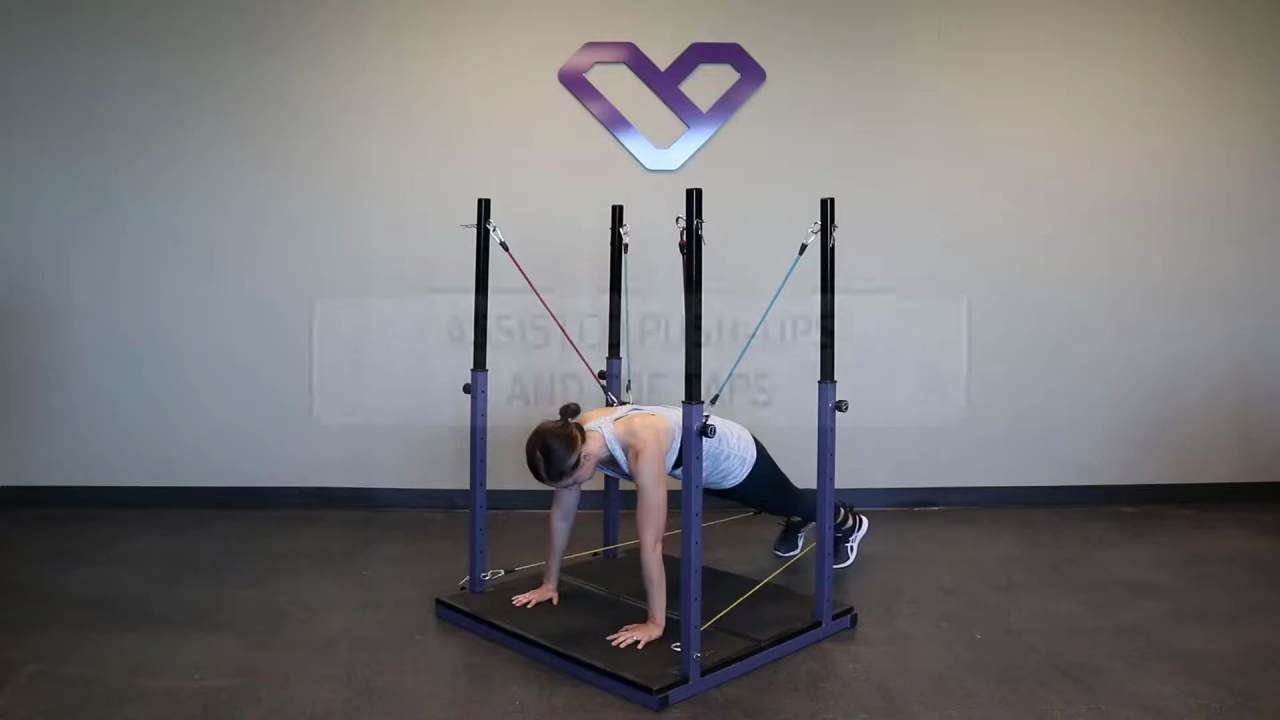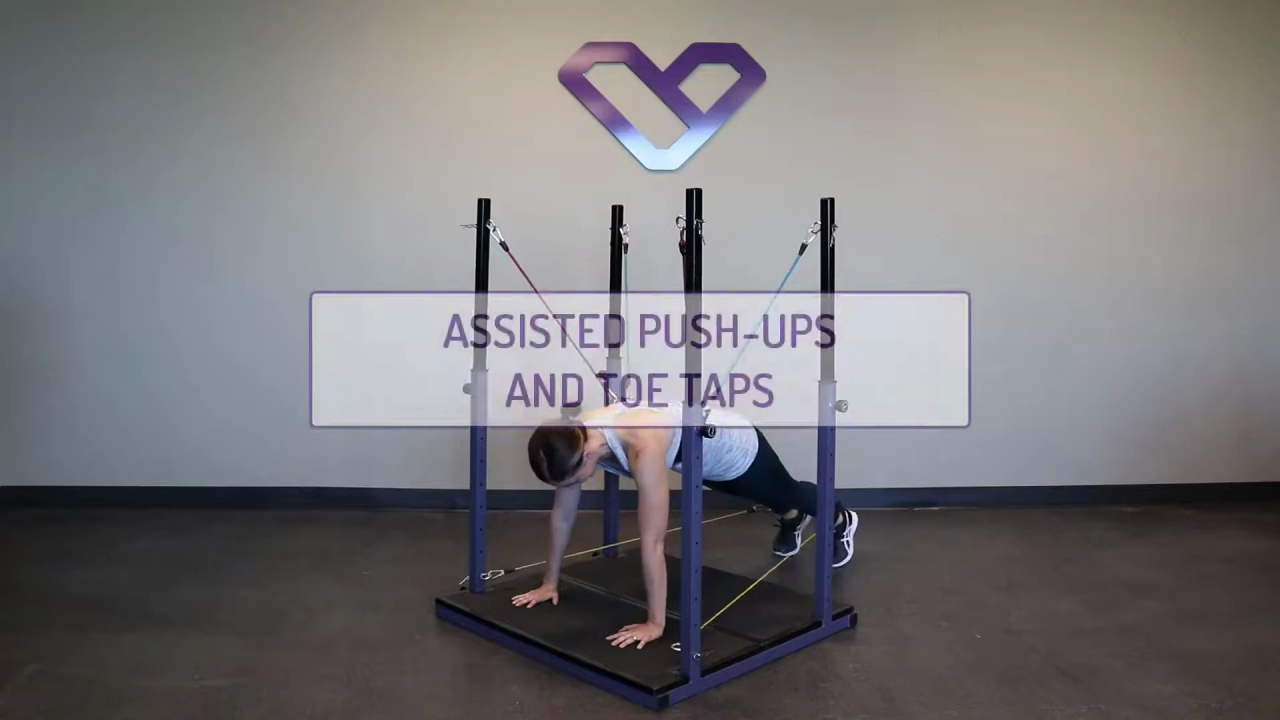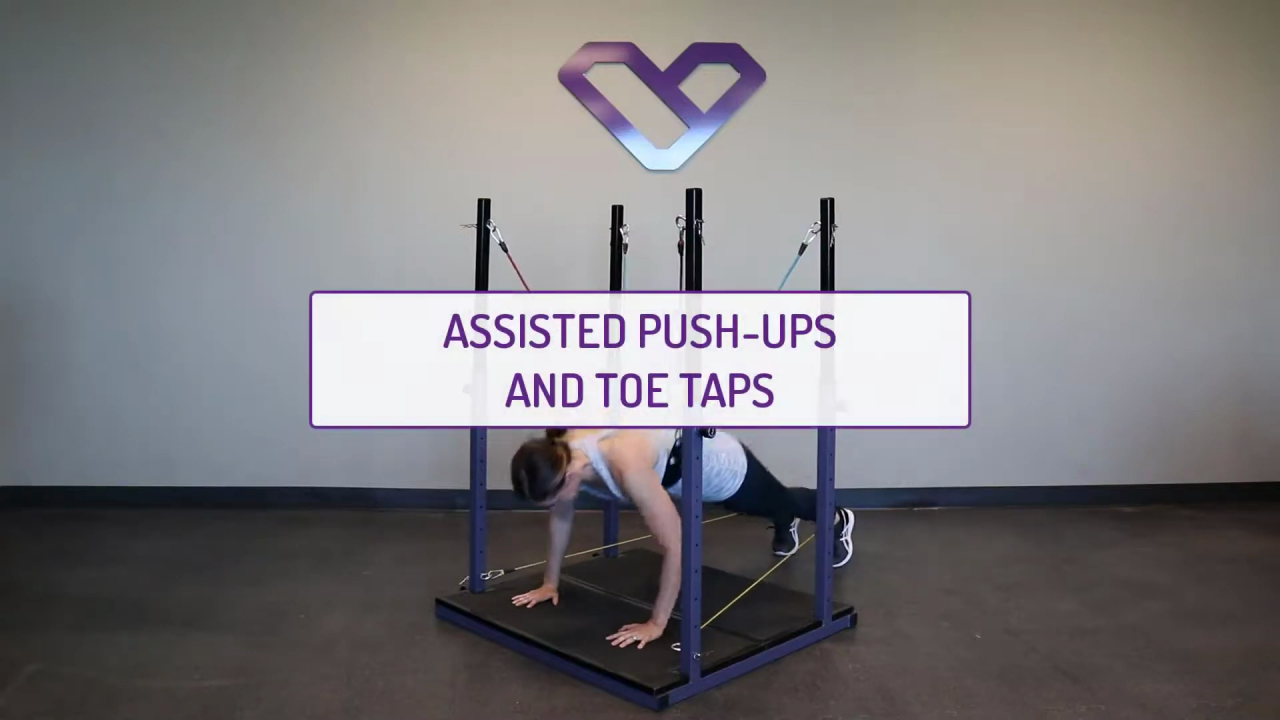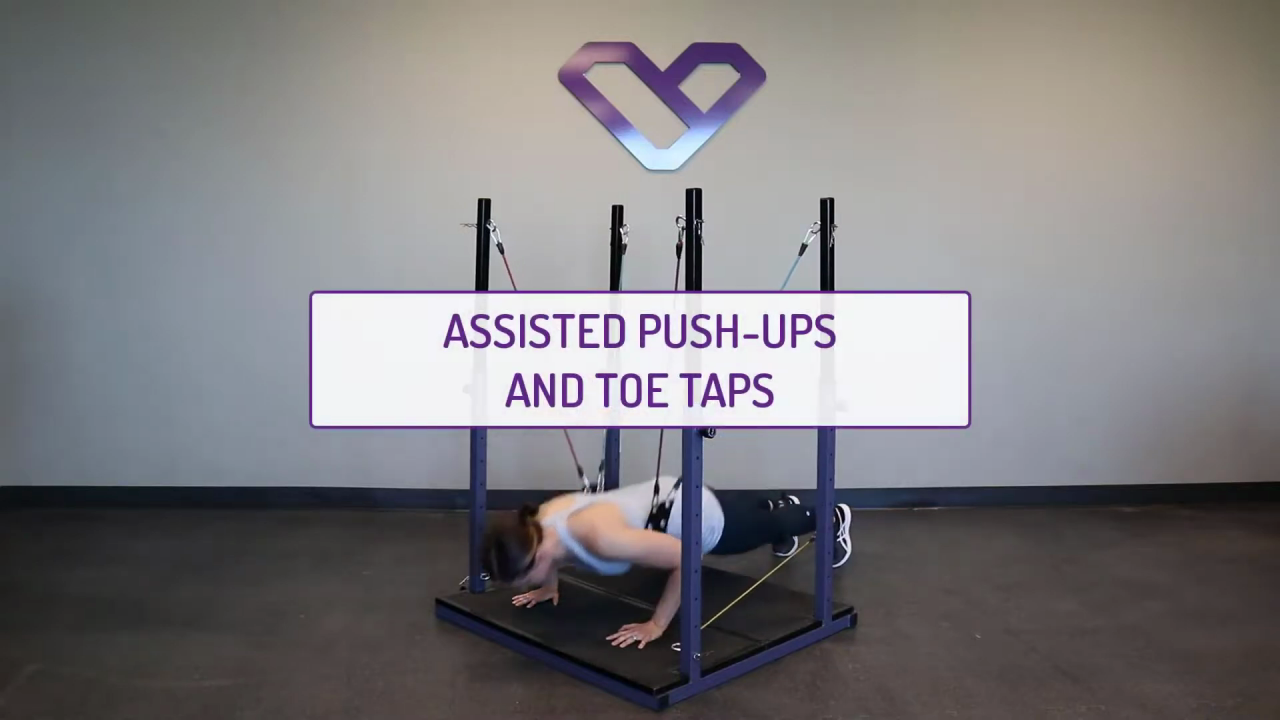
dt=0.3s
person 1, frame 1
left shoulder: (641, 449)
right shoulder: (574, 439)
left elbow: (650, 542)
right elbow: (561, 515)
left wrist: (655, 623)
right wrist: (549, 583)
left hip: (730, 454)
left knee: (787, 500)
left ankle: (847, 522)
right ankle: (797, 524)
person 1, frame 2
left shoulder: (643, 447)
right shoulder: (574, 439)
left elbow: (652, 543)
right elbow: (562, 513)
left wrist: (655, 624)
right wrist: (550, 583)
left hip: (732, 447)
right hip: (696, 445)
left knee: (788, 493)
left ankle: (840, 522)
right ankle: (793, 520)
person 1, frame 3
left shoulder: (627, 467)
right shoulder: (563, 456)
left elbow: (675, 545)
right elbow: (561, 517)
left wrist: (657, 624)
right wrist: (549, 583)
left hip: (720, 466)
right hip: (681, 466)
left knee: (781, 501)
left ankle: (838, 520)
right ankle: (786, 524)
person 1, frame 4
left shoulder: (597, 538)
right shoulder: (540, 522)
left elbow: (681, 558)
left wrist: (657, 625)
right wrist: (548, 586)
right hip: (657, 500)
left knee: (770, 525)
left ankle: (834, 518)
right ankle: (779, 502)
